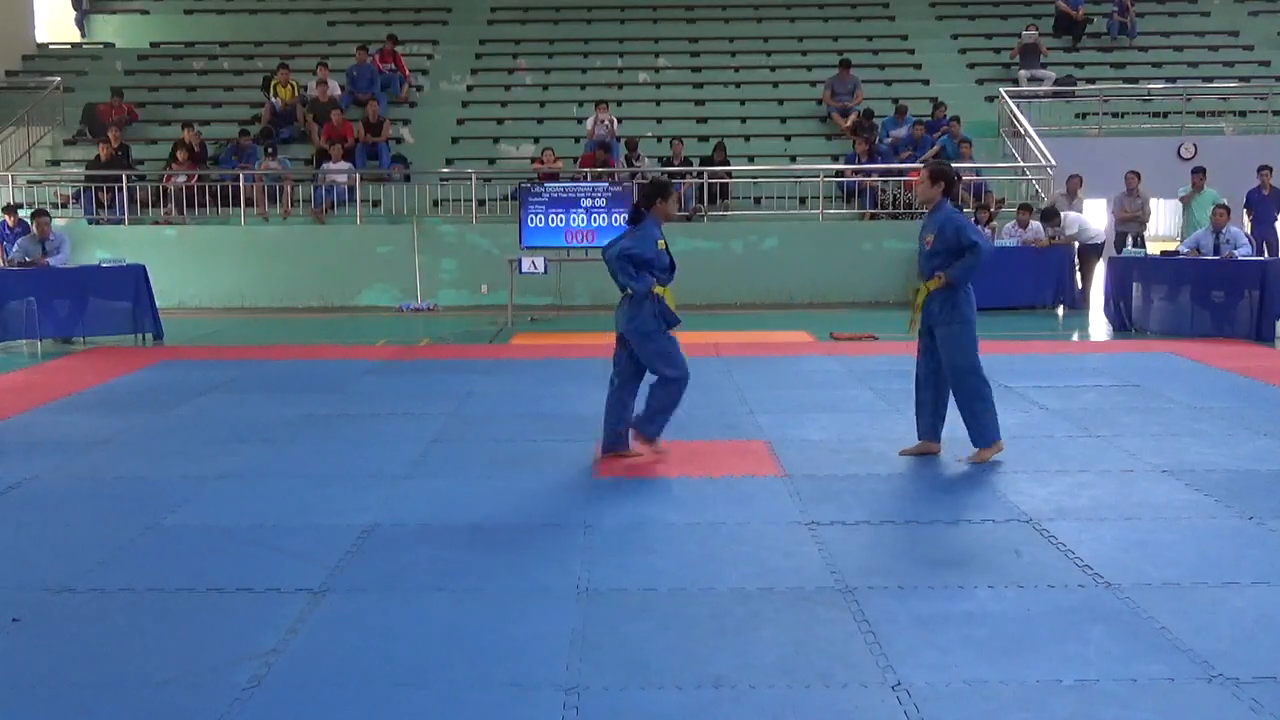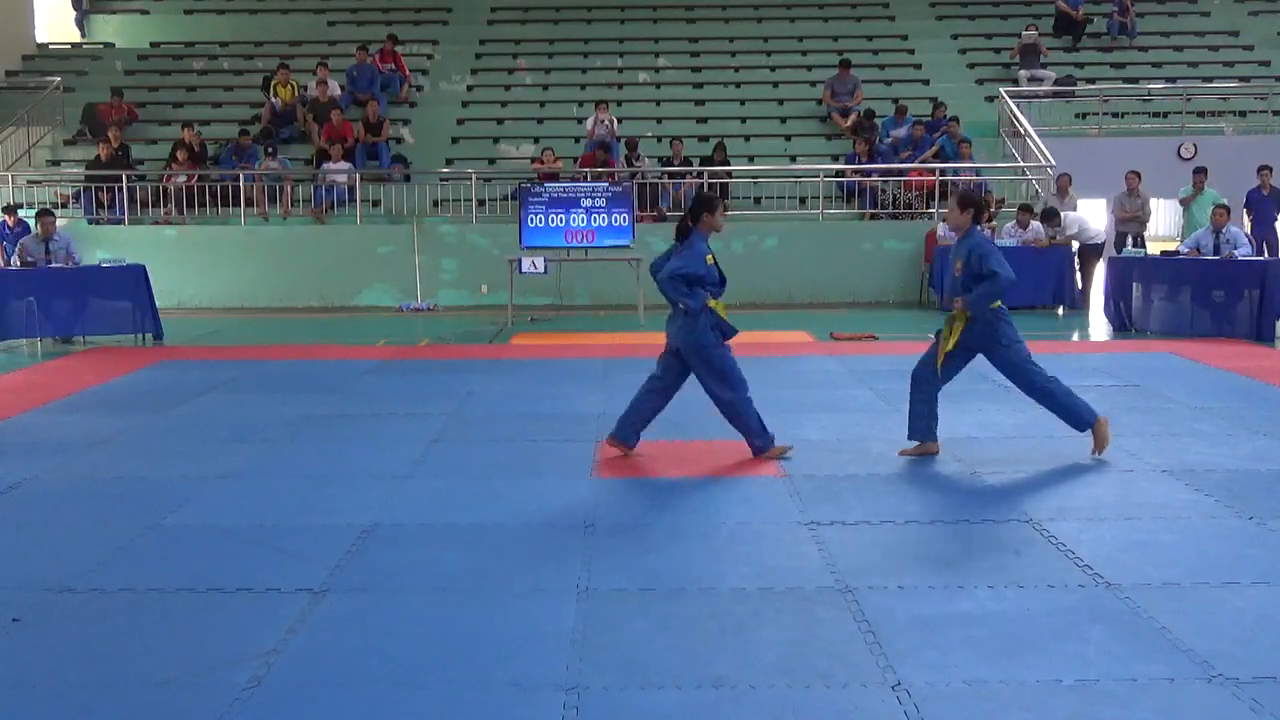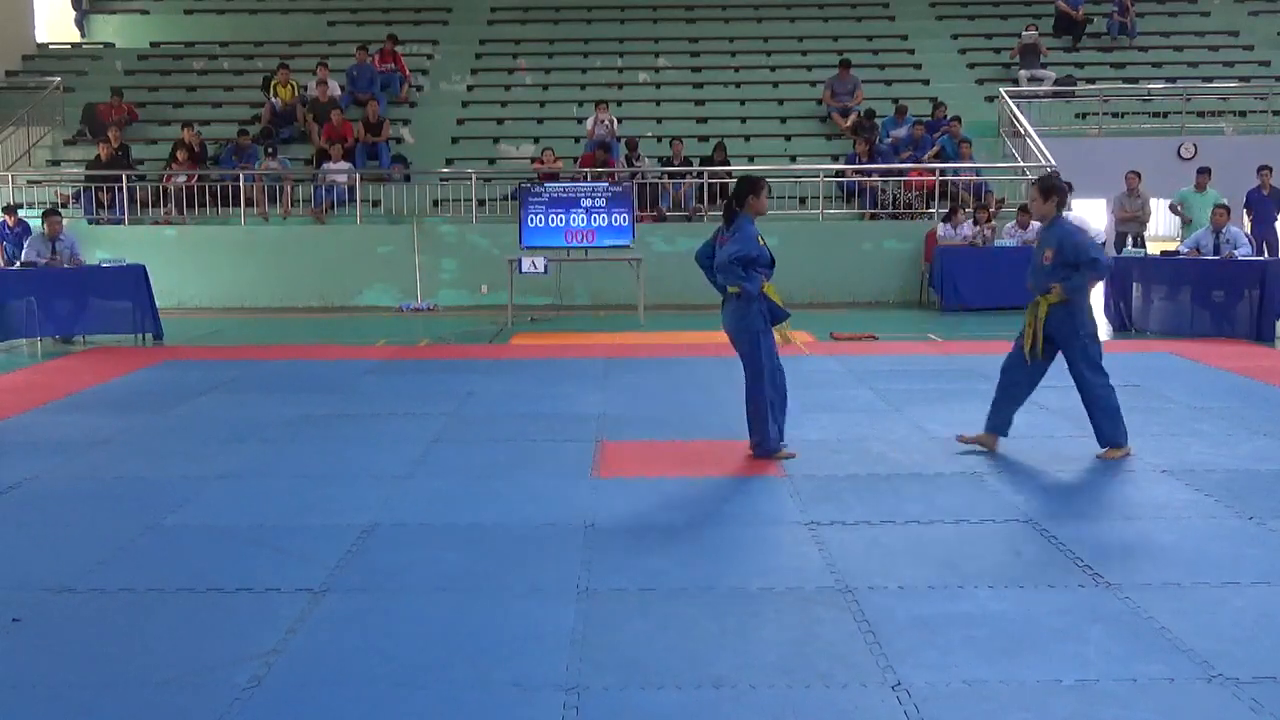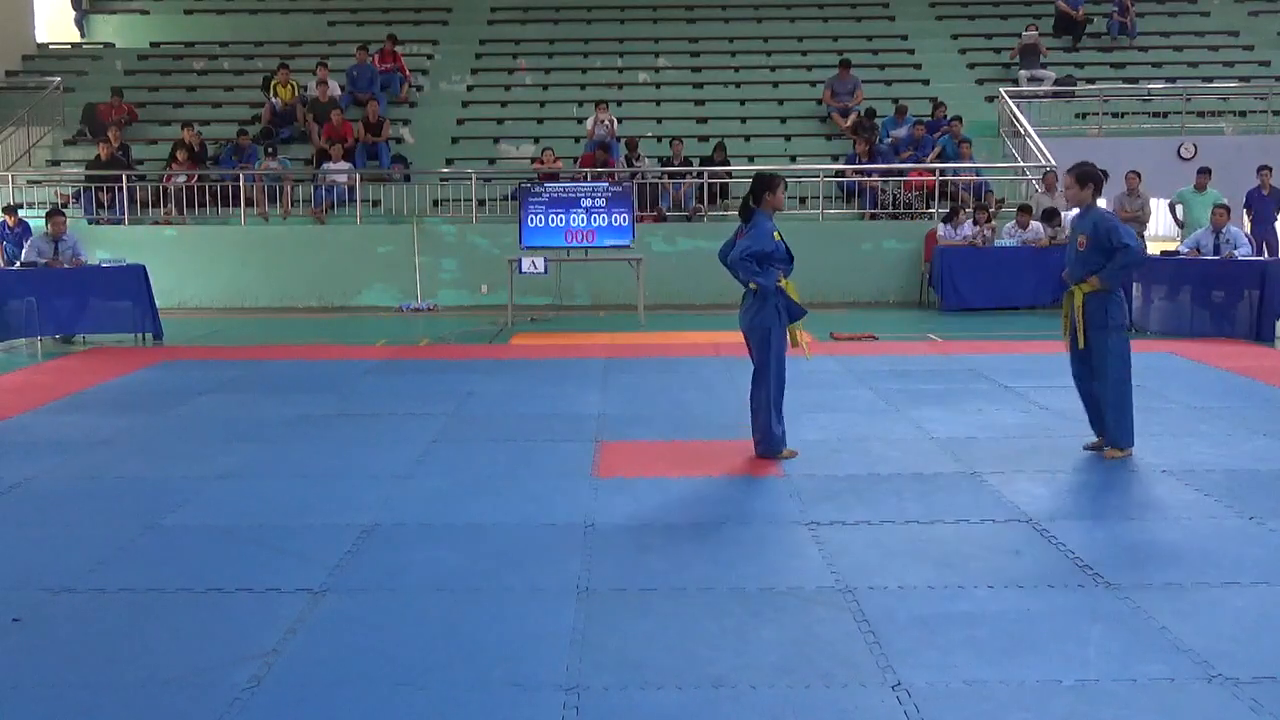
dt=0.3s
person 1, frame 1
left shoulder: (950, 218)
right shoulder: (933, 217)
left elbow: (982, 248)
left wrist: (951, 277)
right wrist: (930, 278)
left hip: (953, 305)
right hip: (935, 305)
left knee: (965, 371)
right knee: (929, 373)
left ankle: (989, 440)
right ankle: (930, 439)
person 1, frame 2
left shoulder: (979, 246)
right shoulder: (962, 244)
left elbow: (1002, 280)
left wrist: (968, 303)
right wrist: (955, 303)
left hip: (993, 328)
right hip: (964, 326)
left knee: (1035, 380)
right knee: (925, 376)
left ankle: (1094, 422)
right ankle: (926, 441)
person 1, frame 3
left shoulder: (1070, 234)
right shoulder: (1046, 232)
left elbow: (1101, 264)
left wrist: (1066, 289)
right wrist: (1036, 286)
left hip: (1071, 317)
right hip: (1044, 314)
left knee: (1092, 379)
right knee: (1014, 371)
left ankle: (1117, 442)
right ankle: (992, 433)
person 1, frame 4
left shoulder: (1103, 221)
right shoulder: (1078, 221)
left elbow: (1134, 250)
left wrist: (1104, 279)
right wrist: (1070, 273)
left hip: (1104, 307)
right hip: (1082, 306)
left knee: (1112, 374)
right knee: (1085, 374)
left ankle: (1121, 442)
right ankle: (1107, 434)
person 2, frame 1
left shoulder: (644, 231)
right shoulder: (648, 235)
left elbow: (609, 251)
right elbow: (616, 255)
left wrist: (627, 286)
right wrist: (639, 285)
left hip: (637, 313)
right hip: (644, 316)
left knee: (625, 378)
right knee: (675, 374)
left ankle: (614, 442)
right ankle: (646, 428)
person 2, frame 2
left shoulder: (688, 244)
right shoulder: (697, 251)
left elbow: (657, 268)
right elbow: (666, 276)
right wrist: (694, 301)
left hip: (684, 325)
right hip: (700, 327)
left knee: (663, 381)
right knee: (731, 385)
left ankle: (623, 435)
right ankle: (762, 444)
person 2, frame 3
left shoulder: (730, 228)
right shoulder: (747, 233)
left elbow: (702, 257)
right elbow: (724, 263)
left wrist: (724, 284)
right wrist: (749, 284)
left hip: (739, 310)
right hip: (751, 312)
left knee: (768, 375)
right knee: (764, 378)
left ankle: (768, 439)
right ankle: (766, 445)
person 2, frame 4
left shoulder: (753, 225)
right shoulder: (763, 228)
left elbow: (726, 255)
right elbow: (737, 258)
right wrist: (766, 280)
left hip: (759, 308)
right hip: (767, 310)
left knee: (767, 377)
right knee: (769, 378)
left ankle: (769, 440)
right ankle: (769, 445)
